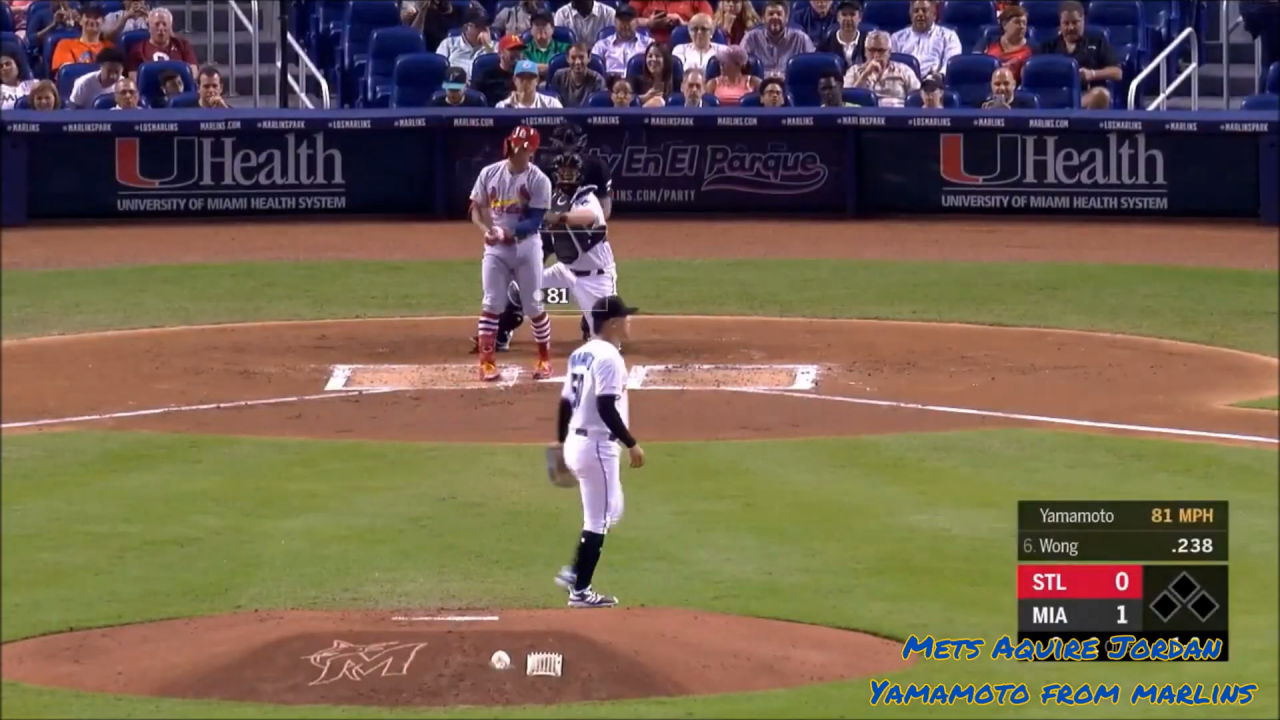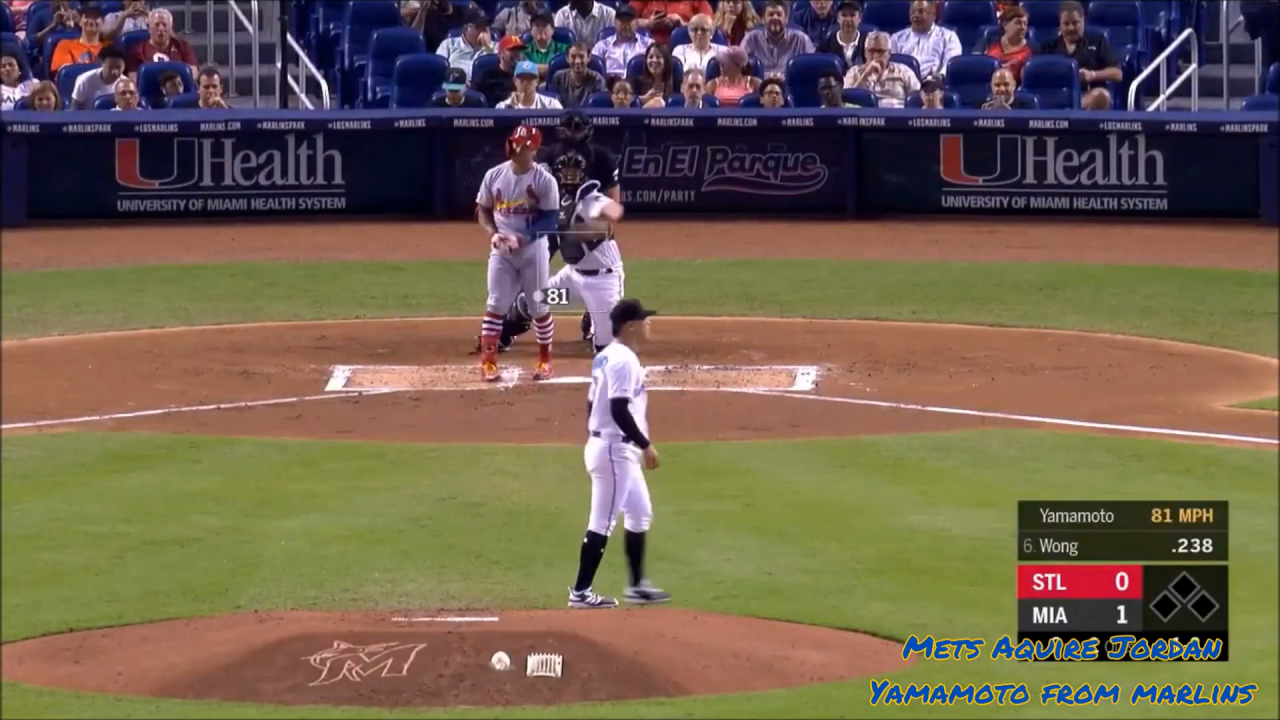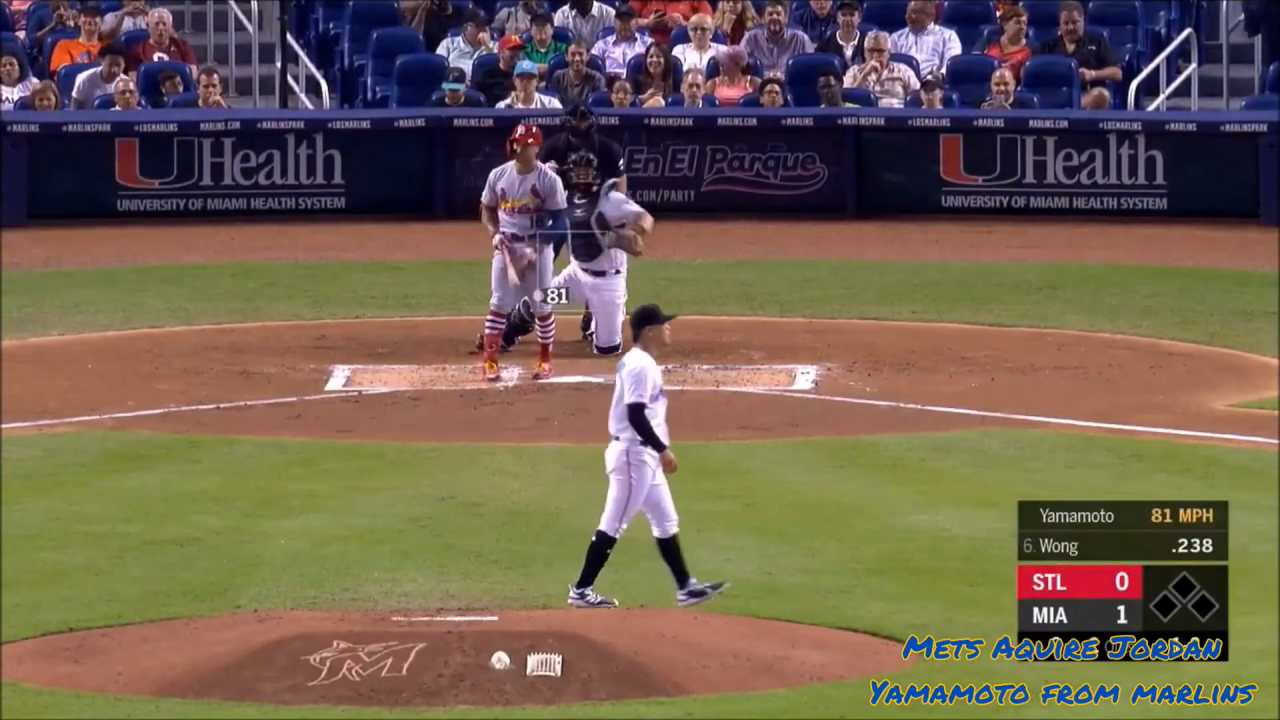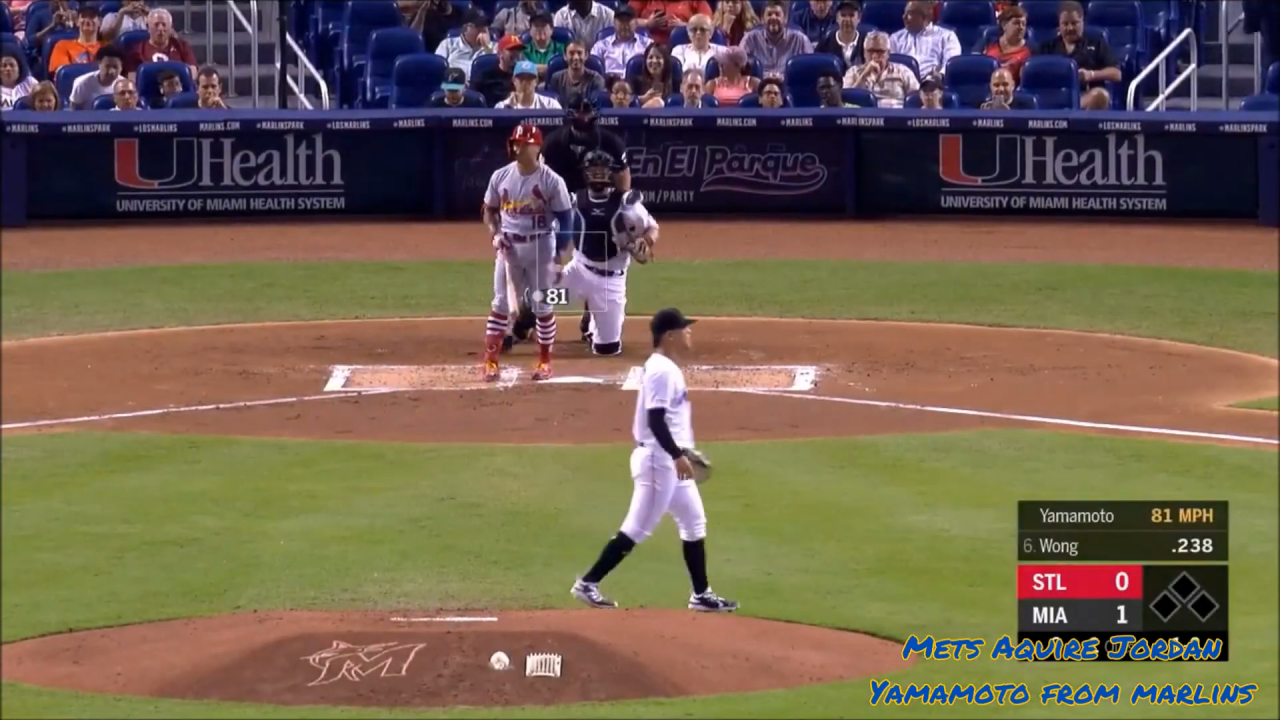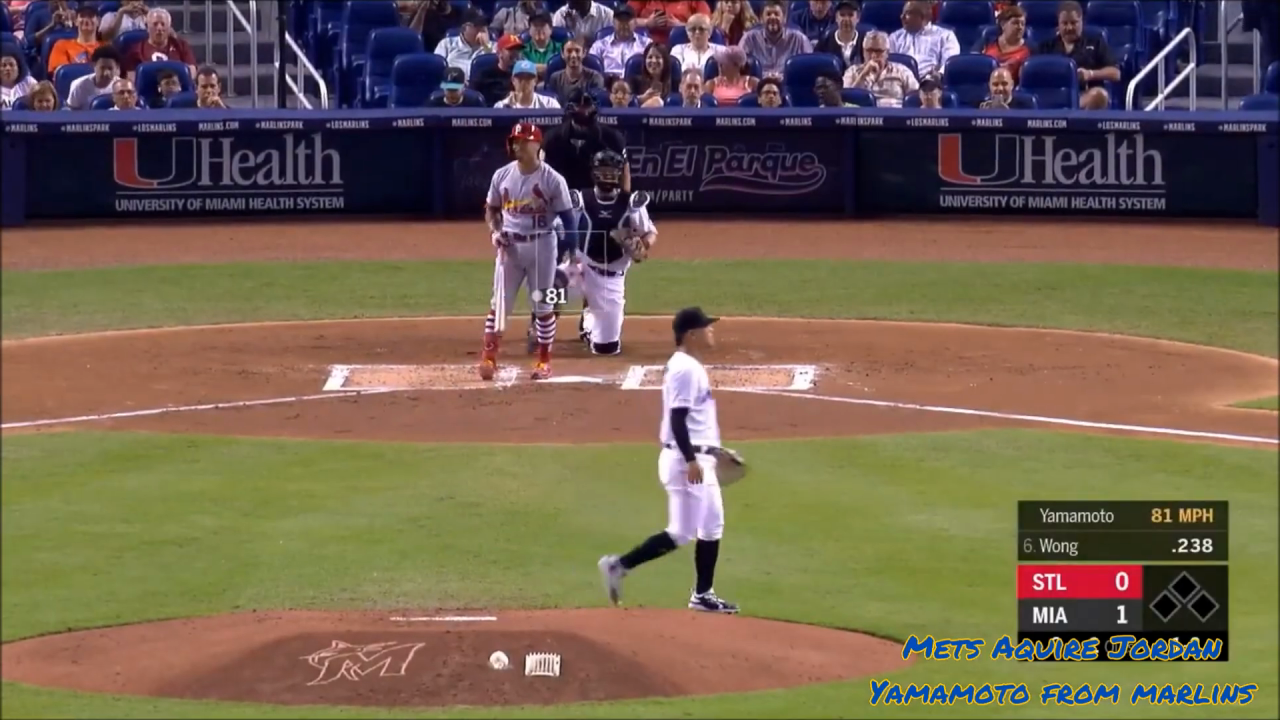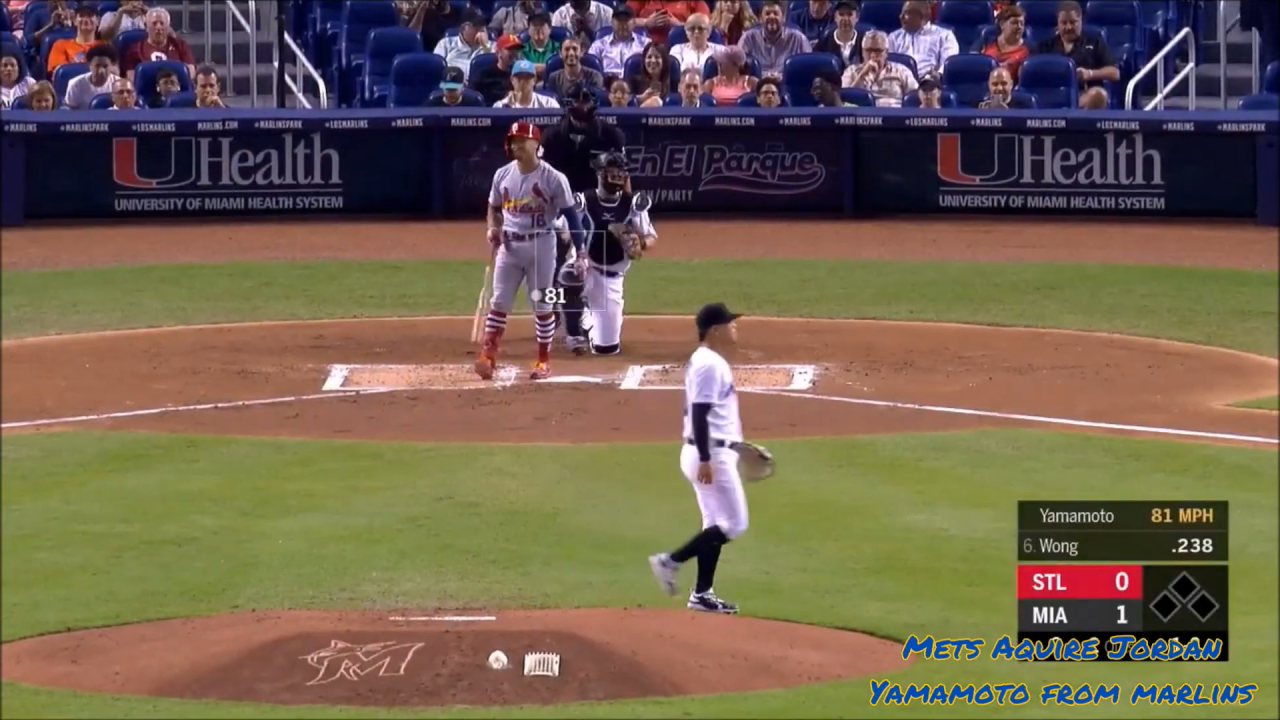
dt=0.1s
person 1, frame 1
left shoulder: (580, 354)
right shoulder: (610, 357)
left elbow: (566, 402)
right elbow: (605, 407)
left wrist: (560, 441)
right wrist: (631, 444)
left hip: (579, 442)
right hip: (598, 446)
left knee: (608, 512)
right knee: (597, 520)
left ankle: (573, 572)
right ankle: (580, 592)
person 1, frame 2
left shoulder: (604, 357)
right shoulder: (625, 360)
left elbow: (595, 404)
right elbow: (620, 411)
right wrist: (646, 445)
left hip: (602, 445)
right hip: (615, 449)
left knee: (641, 513)
right knee: (602, 522)
left ankle: (638, 585)
right ankle: (580, 591)
person 1, frame 3
left shoulder: (629, 361)
right shoulder: (641, 366)
right elbow: (636, 415)
right wrist: (663, 449)
left hip: (640, 454)
right hip: (634, 454)
left knee: (665, 520)
right knee: (614, 524)
left ankle: (687, 586)
right ankle: (581, 590)
person 1, frame 4
left shoulder: (662, 367)
right shoulder: (664, 370)
right elbow: (656, 420)
right wrist: (679, 455)
left hip: (665, 459)
right hip: (660, 461)
left knee: (694, 524)
right knee: (637, 528)
left ankle: (701, 594)
right ankle: (588, 583)
person 1, frame 5
left shoulder: (689, 366)
right shoulder: (685, 369)
right elbow: (677, 419)
left wrist: (707, 452)
right wrist: (692, 460)
left hip: (695, 458)
right hip: (686, 460)
left knee: (712, 526)
right knee: (683, 532)
left ankle: (703, 595)
right ankle: (617, 565)
person 1, frame 6
left shoulder: (709, 360)
right shoulder: (709, 364)
right elbow: (698, 414)
left wrist: (733, 443)
right wrist: (705, 459)
left hip: (716, 454)
right hip: (712, 454)
left knee: (719, 524)
right knee: (733, 523)
left ankle: (702, 593)
right ankle: (670, 560)
person 2, frame 1
left shoulder: (539, 180)
right shoulder: (489, 173)
left elbow: (536, 219)
right elbow: (475, 208)
left wrist: (509, 232)
right wrist: (486, 230)
left hip: (527, 246)
right hip: (495, 248)
left knee: (534, 305)
right knee: (491, 304)
left ankle: (544, 359)
right ankle: (486, 362)
person 2, frame 2
left shoulder: (545, 181)
right shoulder: (494, 175)
left elbow: (550, 221)
right elbow: (482, 210)
left wrist: (522, 239)
right wrist: (493, 234)
left hip: (534, 247)
right hip: (502, 249)
left knee: (539, 306)
right knee: (496, 305)
left ankle: (545, 360)
right ankle: (488, 363)
person 2, frame 3
left shoulder: (549, 180)
right shoulder: (498, 175)
left elbow: (559, 221)
right elbow: (487, 209)
left wrist: (537, 250)
right wrist: (494, 234)
left hip: (538, 247)
right hip: (507, 247)
left knee: (541, 305)
right knee: (499, 303)
left ankle: (545, 361)
right ankle: (489, 362)
person 2, frame 4
left shoulder: (552, 181)
right shoulder: (500, 176)
left elbow: (565, 221)
right elbow: (489, 210)
left wrist: (557, 258)
right wrist: (495, 234)
left hip: (541, 247)
right hip: (509, 248)
left knee: (542, 306)
right knee: (501, 304)
left ankle: (544, 361)
right ankle: (490, 362)
person 2, frame 5
left shoulder: (553, 179)
right shoulder: (502, 175)
left elbow: (568, 219)
right elbow: (491, 209)
right wrist: (494, 232)
left hip: (542, 245)
right hip: (509, 246)
left knee: (543, 305)
right knee: (499, 303)
left ankle: (543, 361)
right ankle: (488, 360)
person 2, frame 6
left shoulder: (554, 178)
right shoulder: (502, 174)
left elbow: (572, 216)
right elbow: (494, 208)
left wrist: (580, 253)
right wrist: (493, 229)
left hip: (541, 245)
right hip: (509, 246)
left knee: (542, 305)
right knee: (498, 302)
left ankle: (543, 361)
right ankle: (487, 359)
person 3, frame 1
left shoulder: (583, 198)
right shoulder: (555, 199)
left elbow: (590, 216)
left wrist: (561, 217)
left hip: (596, 277)
right hip: (566, 271)
left knee: (606, 346)
right knee: (522, 294)
left ankle: (591, 326)
right ankle: (499, 336)
person 3, frame 2
left shoulder: (588, 196)
right shoulder: (560, 201)
left elbow: (614, 209)
left wrist: (603, 221)
left hip: (603, 277)
right hip: (574, 272)
left knee: (607, 346)
right knee: (531, 302)
left ankle: (595, 329)
right ankle: (503, 337)
person 3, frame 3
left shoulder: (607, 198)
right shoulder: (566, 203)
left elbow: (644, 219)
left wrist: (636, 234)
left hip: (610, 278)
right hip: (578, 272)
left knee: (608, 347)
right knee: (537, 300)
left ankle: (593, 328)
right ankle: (508, 336)
person 3, frame 4
left shoulder: (625, 201)
right shoulder: (575, 200)
left elbow: (652, 228)
left wrist: (646, 242)
left hip: (611, 278)
right hip: (580, 269)
left knee: (608, 347)
right knee: (539, 292)
left ankle: (593, 327)
right ankle: (518, 332)
person 3, frame 5
left shoulder: (631, 203)
right shoulder: (580, 200)
left elbow: (650, 233)
right elbow: (558, 228)
left wrist: (643, 244)
left hip: (612, 279)
right hip: (582, 267)
left knee: (607, 346)
right knee: (554, 277)
left ankle: (589, 326)
right ankle: (540, 331)
person 3, frame 6
left shoulder: (634, 205)
right shoulder: (582, 202)
left elbow: (650, 237)
right elbow: (560, 231)
left wrist: (641, 244)
right wrist: (570, 237)
left hip: (611, 279)
right hip: (583, 267)
left knee: (606, 347)
right knee: (569, 276)
left ankle: (588, 324)
right ankle: (573, 333)
